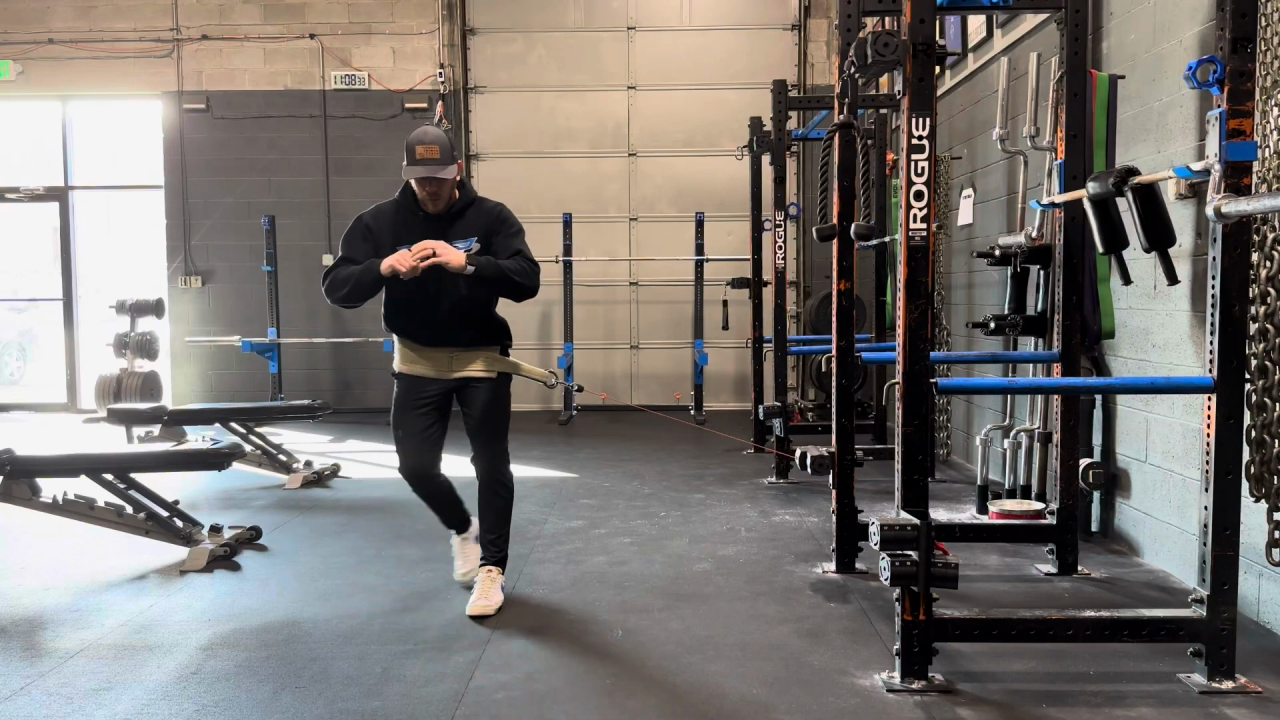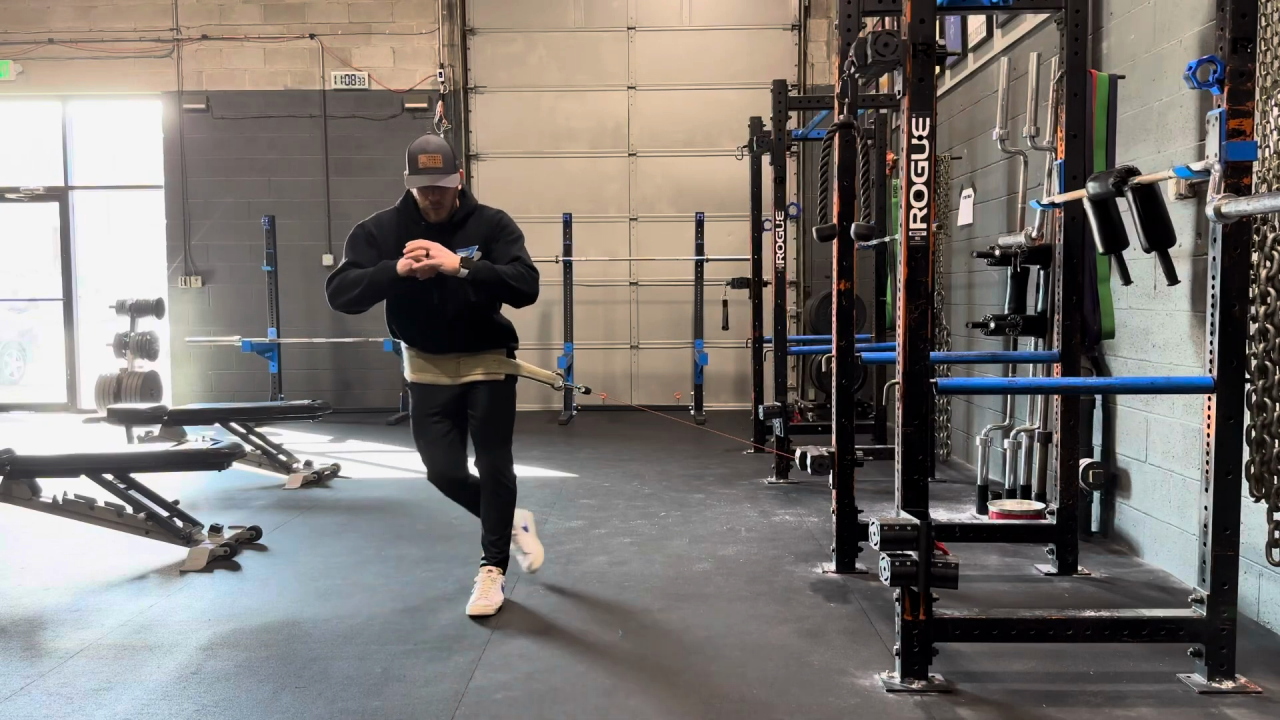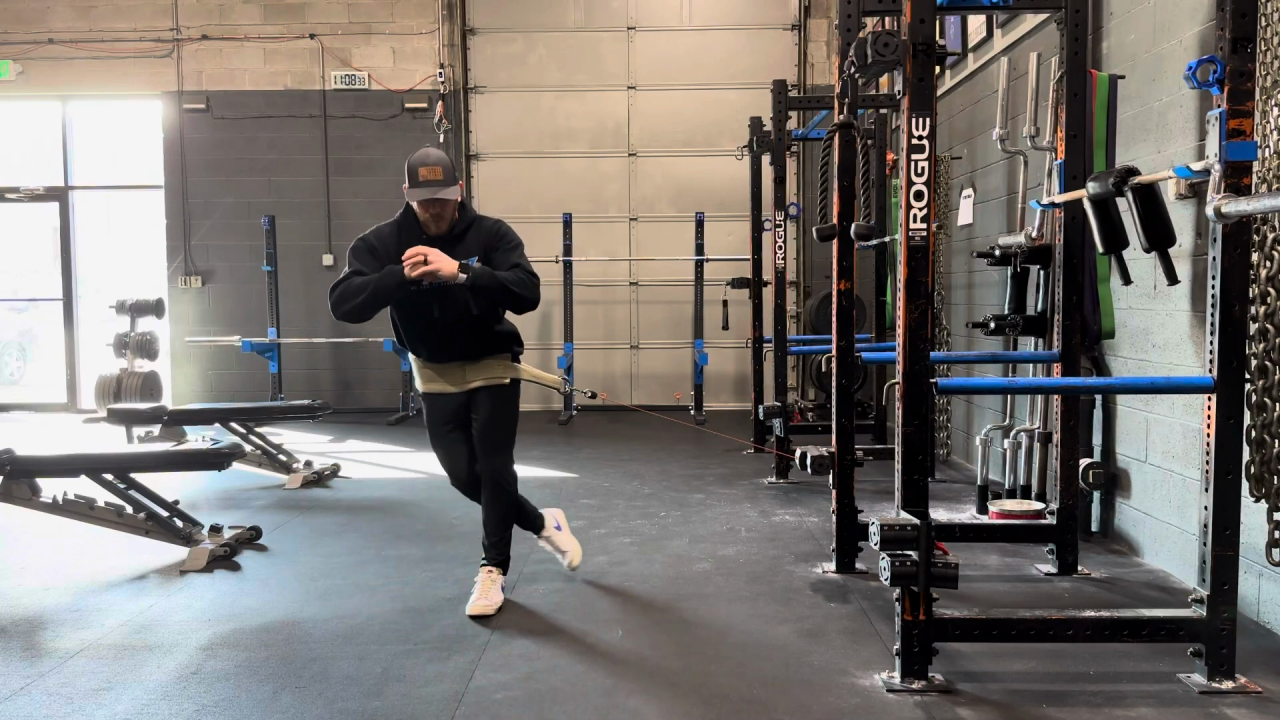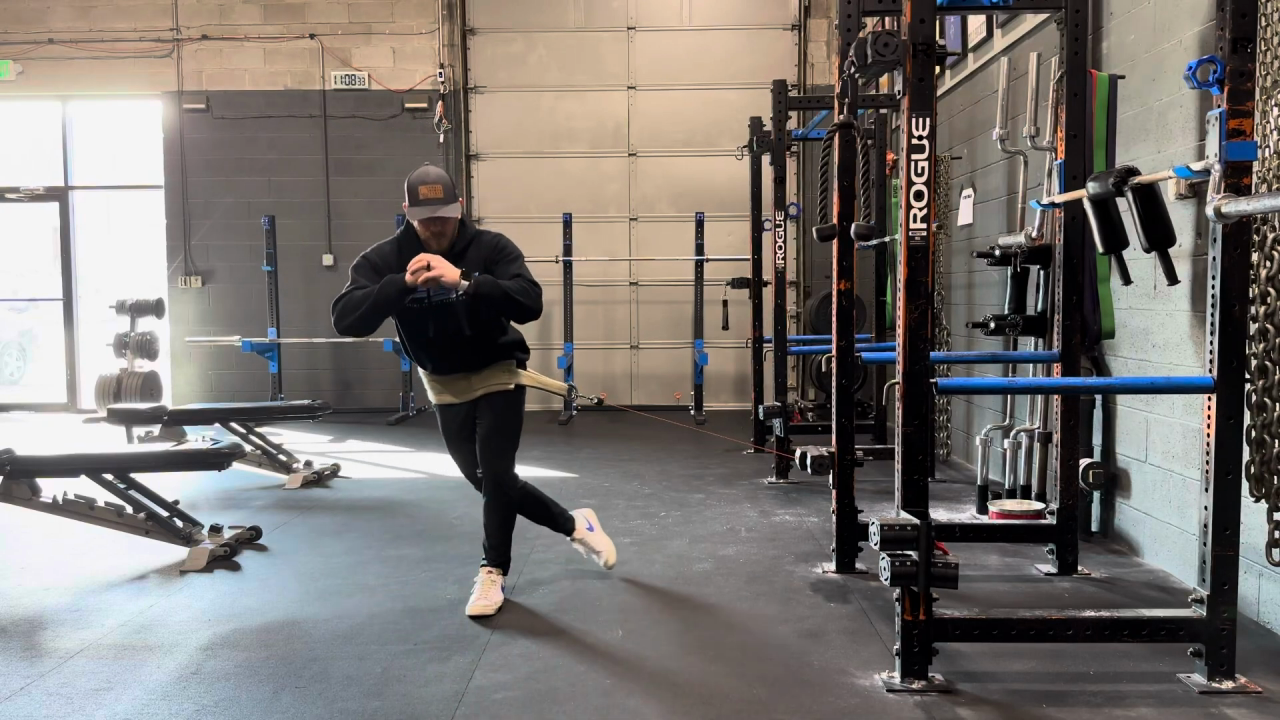
dt=0.1s
person 1, frame 1
left shoulder: (491, 216)
right shoulder: (379, 222)
left elbow: (527, 281)
right elbow: (336, 288)
left wrist: (466, 263)
right wrist: (383, 267)
left hip: (480, 356)
right hip: (417, 360)
left knee: (490, 463)
right knee: (416, 467)
left ankle: (492, 569)
right ankle: (464, 529)
person 1, frame 2
left shoulder: (492, 224)
right shoulder: (381, 230)
left elbow: (526, 287)
right elbow: (339, 295)
left wrist: (460, 266)
right wrist: (393, 270)
left hip: (487, 360)
right hip: (427, 366)
left knee: (493, 465)
right knee: (445, 473)
left ankle: (492, 569)
right ankle: (511, 523)
person 1, frame 3
left shoulder: (490, 233)
right shoulder: (380, 243)
left elbow: (526, 295)
right elbow: (343, 306)
left wrist: (459, 272)
right wrist: (398, 272)
left hip: (491, 364)
right hip: (437, 375)
left knee: (493, 468)
right knee: (466, 476)
left ankle: (493, 571)
right ankle: (543, 523)
person 1, frame 4
left shoulder: (491, 247)
right shoulder: (384, 259)
left elbow: (530, 304)
right elbow: (346, 321)
left wrist: (463, 281)
right wrist: (402, 283)
left hip: (497, 373)
right hip: (446, 385)
left knee: (494, 471)
right knee: (489, 481)
left ankle: (493, 571)
right ankle: (574, 525)
